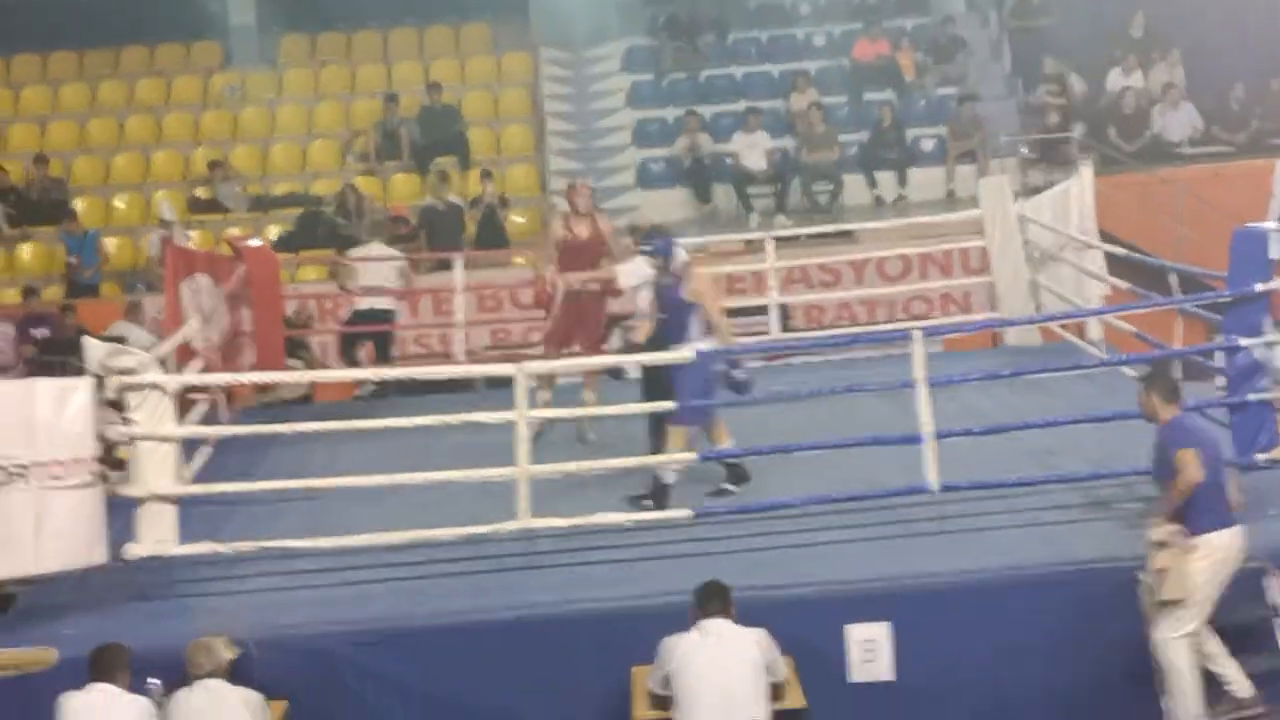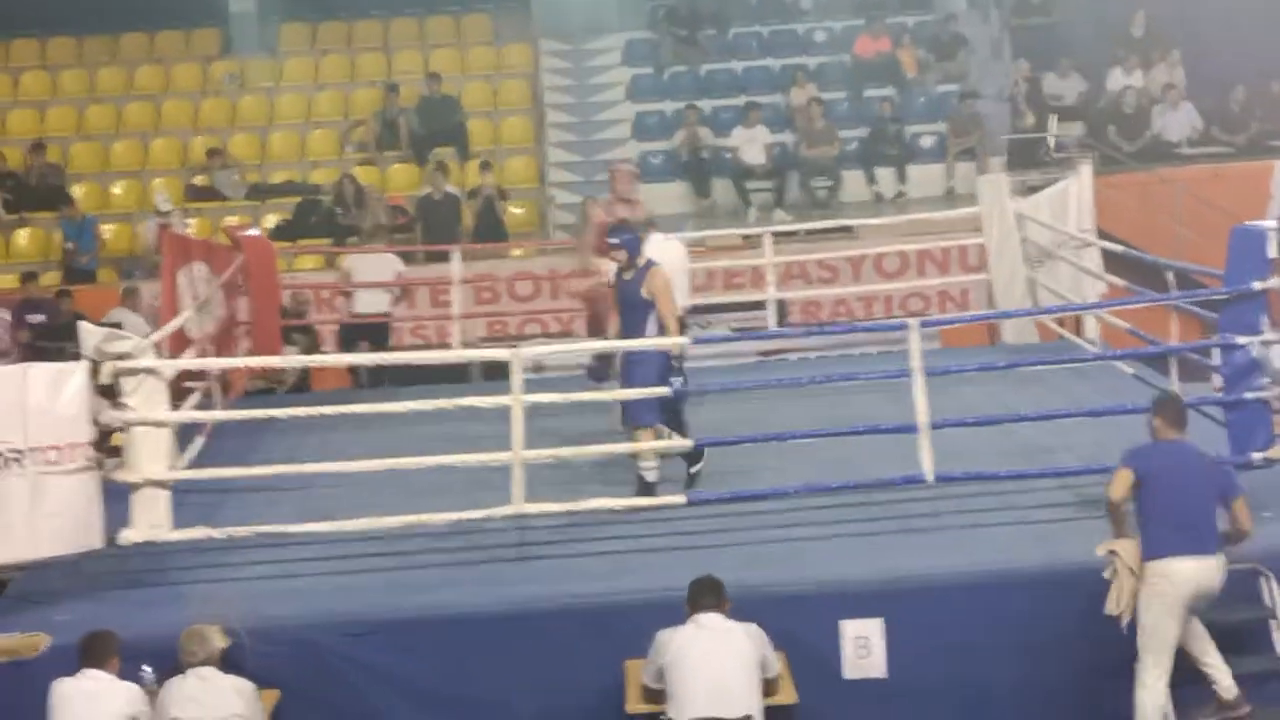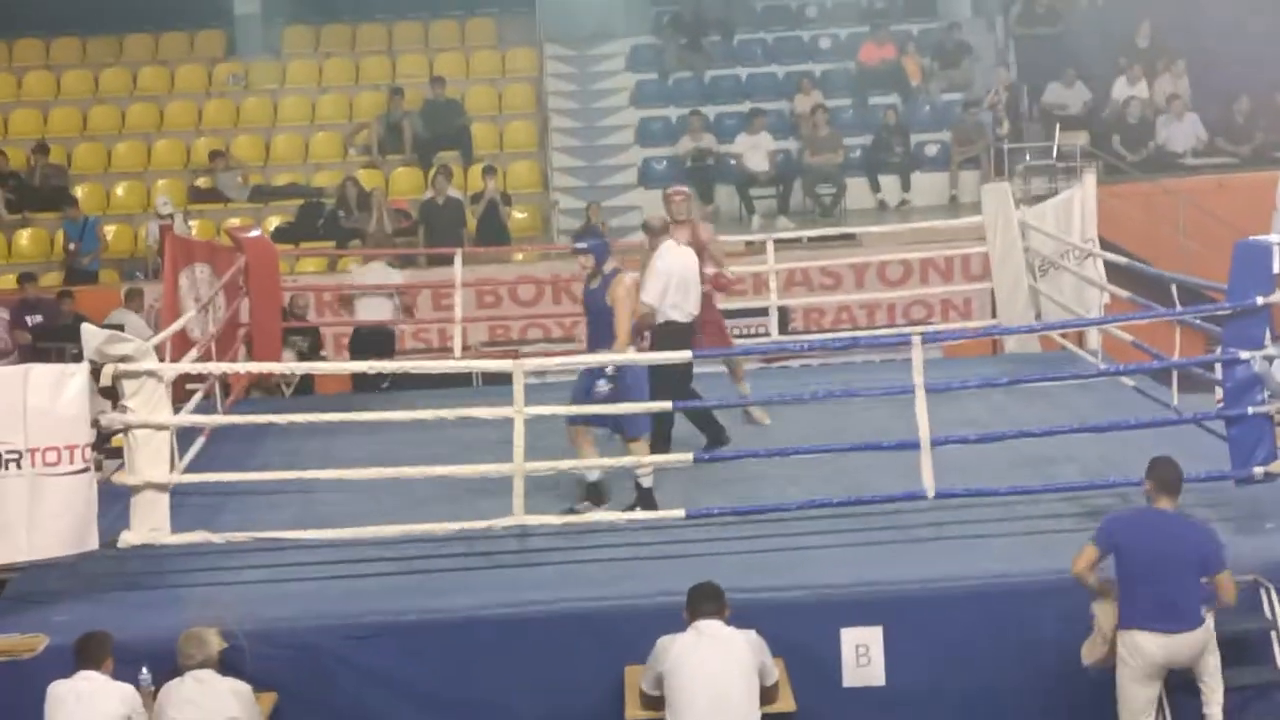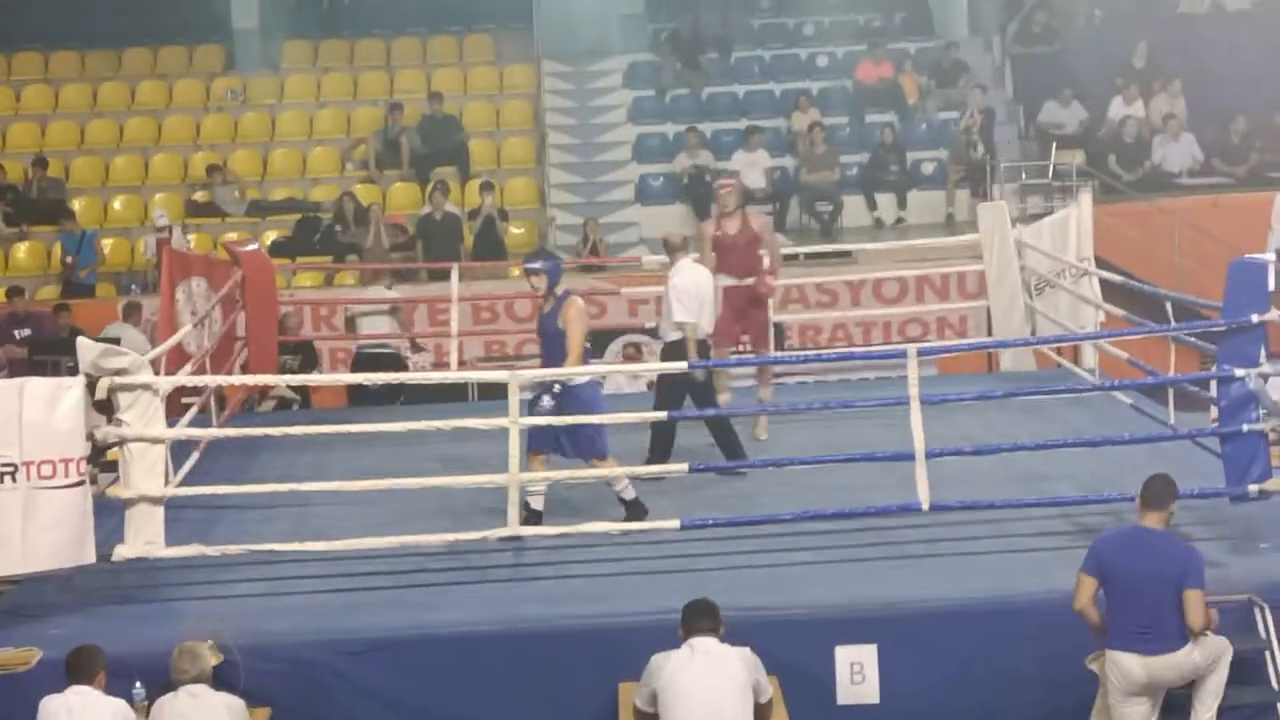
dt=0.2s
person 1, frame 1
left shoulder: (1172, 431)
right shoulder: (1198, 430)
left elbow: (1194, 475)
right elbow: (1233, 498)
left wrist: (1164, 512)
left hip: (1207, 544)
right hip: (1226, 537)
left knee: (1168, 634)
right knee: (1190, 628)
person 1, frame 2
left shoulder: (1140, 455)
right shoulder: (1215, 466)
left elbow: (1115, 496)
right elbow: (1244, 527)
left wrist: (1121, 530)
left hip: (1165, 572)
right hip: (1211, 569)
left knee: (1153, 669)
right knee: (1181, 617)
person 1, frame 3
left shoulder: (1117, 524)
right shoulder: (1203, 534)
left elbow: (1079, 569)
right elbow: (1228, 598)
left wrist: (1106, 589)
left hip: (1137, 644)
right hip: (1188, 642)
person 1, frame 4
left shoulder: (1103, 545)
right shoulder: (1186, 555)
left elbow: (1081, 604)
right elbow: (1196, 623)
right wrist: (1210, 620)
left hip: (1121, 664)
right hip: (1174, 660)
right knee: (1221, 648)
person 2, frame 1
left shoulder: (694, 279)
right shoulder: (661, 280)
left elbow: (718, 322)
right elbow: (651, 318)
left wrist: (732, 362)
left hip: (697, 359)
left knee: (678, 424)
right knee: (708, 418)
left ankle: (659, 494)
right ankle: (737, 476)
person 2, frame 2
left shoulder: (655, 276)
right shoulder: (621, 274)
left elbow: (671, 325)
left wrist: (677, 365)
left hip: (650, 357)
right hip: (630, 354)
left knee: (641, 426)
right knee: (641, 421)
left ankle: (647, 490)
right ankle: (690, 452)
person 2, frame 3
left shoulder: (620, 284)
right shoulder: (591, 281)
left elbow: (623, 334)
left wrist: (608, 374)
left hip: (621, 367)
right hip: (597, 364)
left knee: (633, 436)
right knee: (577, 428)
left ankle: (647, 499)
right ankle: (595, 492)
person 2, frame 4
left shoulder: (573, 307)
right shoulder: (544, 305)
left elbow: (574, 357)
left wrist: (551, 391)
left hip: (575, 391)
right hip: (553, 389)
left knee: (596, 457)
right knee: (535, 455)
left ankle: (635, 507)
right ankle: (532, 518)
person 3, frame 1
left shoulder: (602, 224)
right shoulder: (558, 228)
left elbow: (616, 255)
left hip: (594, 295)
right hip: (567, 296)
left knee: (591, 358)
right knee: (551, 356)
left ankle: (584, 419)
person 3, frame 2
left shoulder: (642, 211)
right shoulder: (600, 214)
left elbow: (654, 241)
right elbow: (588, 251)
left hip: (639, 278)
right hip: (613, 279)
left knee: (652, 340)
right knee: (616, 344)
person 3, frame 3
left shoulder: (703, 231)
left elbow: (718, 261)
left wrist: (719, 278)
left hip: (703, 300)
left knee: (731, 357)
left ankle: (748, 405)
person 3, frame 4
left shoulder: (757, 221)
right shoulder: (710, 228)
left elbow: (775, 254)
right elbow: (706, 264)
left wrist: (769, 276)
left hip: (754, 291)
right hip: (727, 293)
left knee: (761, 354)
right knee: (720, 356)
left ankle: (762, 415)
person 4, frame 1
left shoulder: (647, 261)
right shoulder: (674, 253)
left elbow: (615, 277)
left wrist: (580, 279)
left hip: (657, 331)
right hip: (673, 328)
left knee: (655, 390)
right knee: (668, 388)
left ankle: (664, 449)
right ankle: (671, 443)
person 4, frame 2
left shoulder: (645, 257)
right shoulder: (676, 245)
right elbow: (690, 283)
left hip: (659, 324)
right hip: (678, 319)
left knee: (656, 384)
right knee: (669, 381)
left ankle: (661, 442)
right ankle: (676, 436)
person 4, frame 3
left shoulder: (660, 261)
right shoulder: (689, 253)
left elbow: (648, 307)
left hip: (668, 330)
right hip: (687, 327)
left knee: (661, 393)
right knee: (682, 388)
left ankle: (659, 449)
right ankle: (715, 434)
person 4, frame 4
left shoulder: (678, 278)
right shoulder: (703, 272)
left elbow: (687, 321)
left wrist: (691, 356)
left hip: (680, 348)
right hip: (701, 345)
left knee: (665, 409)
right knee: (708, 405)
left ankle: (656, 463)
right ankle: (736, 458)
